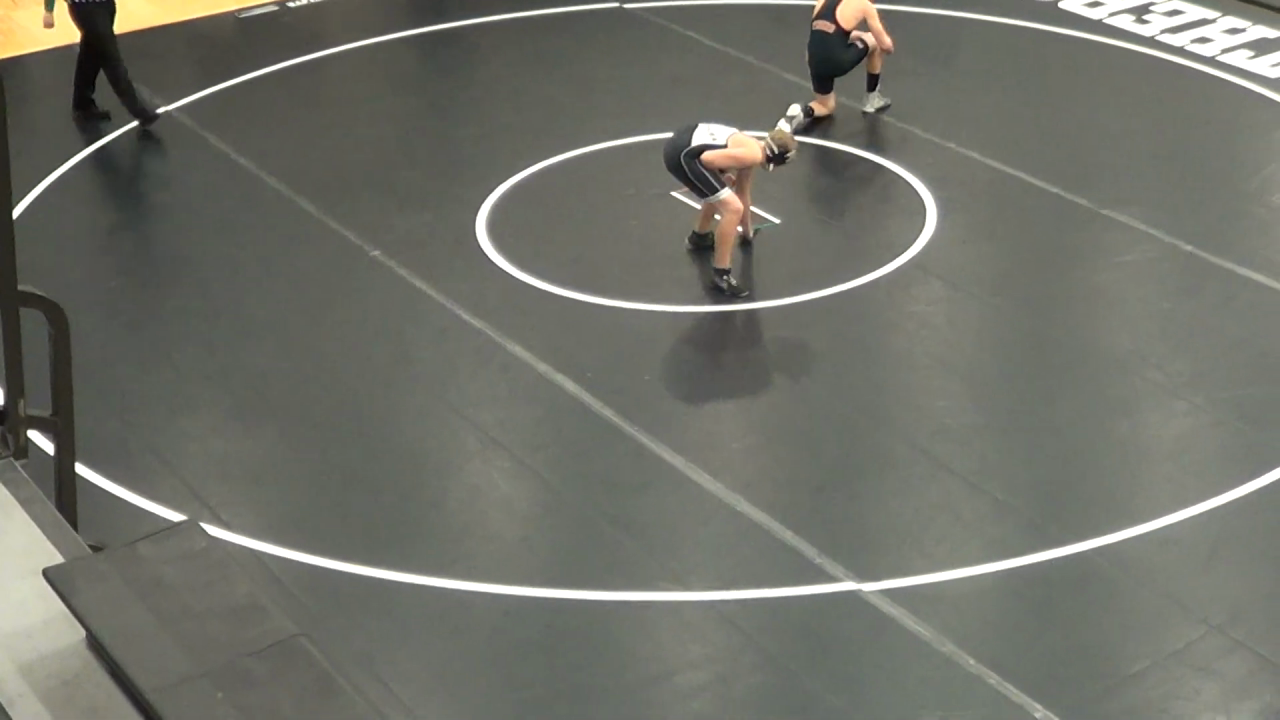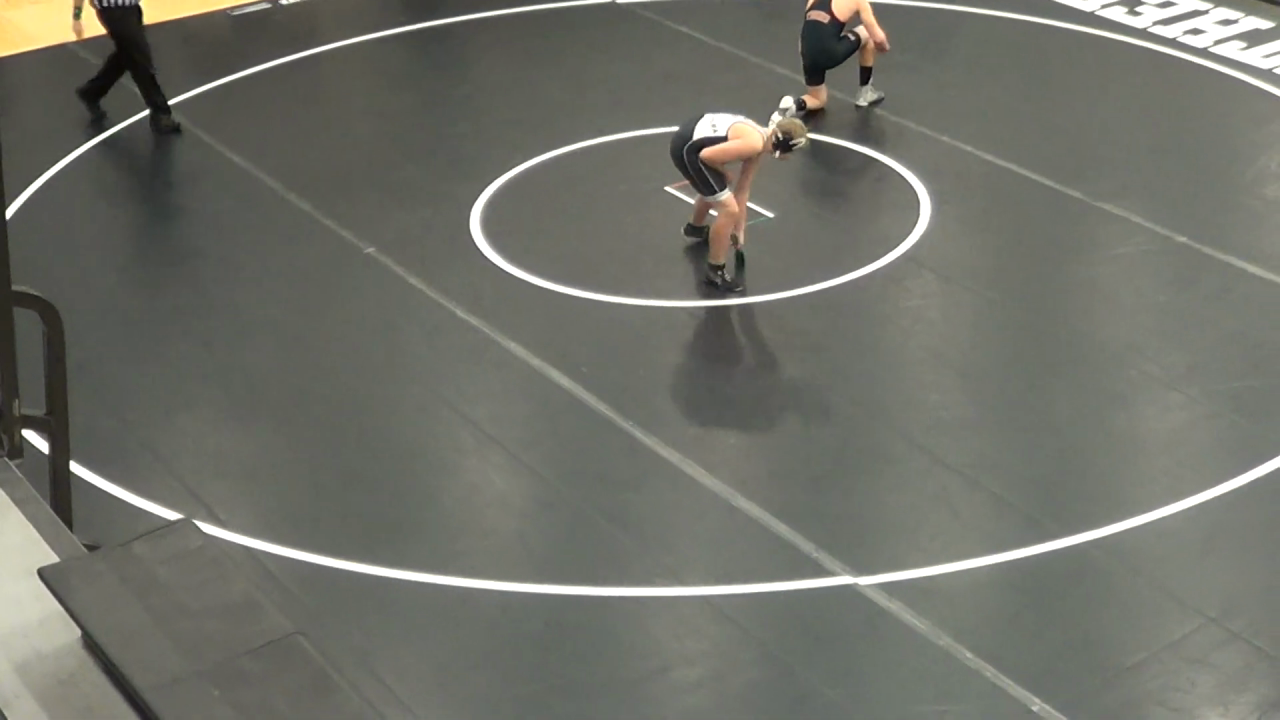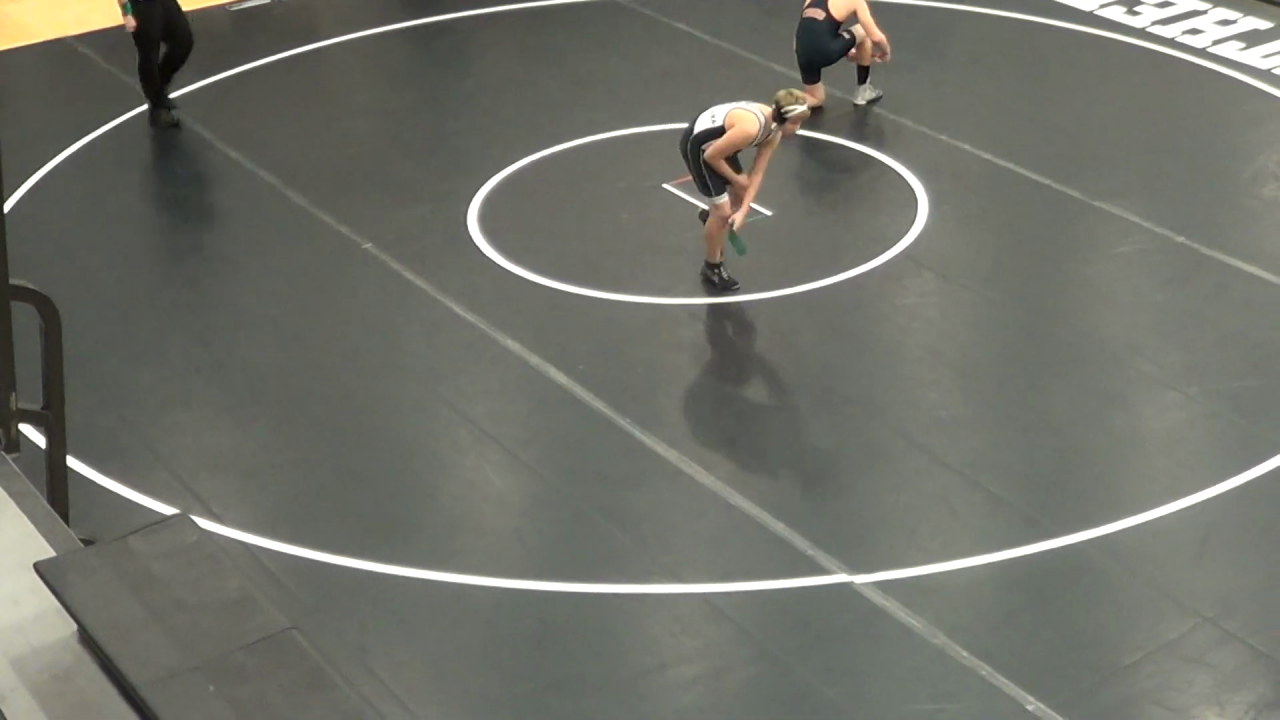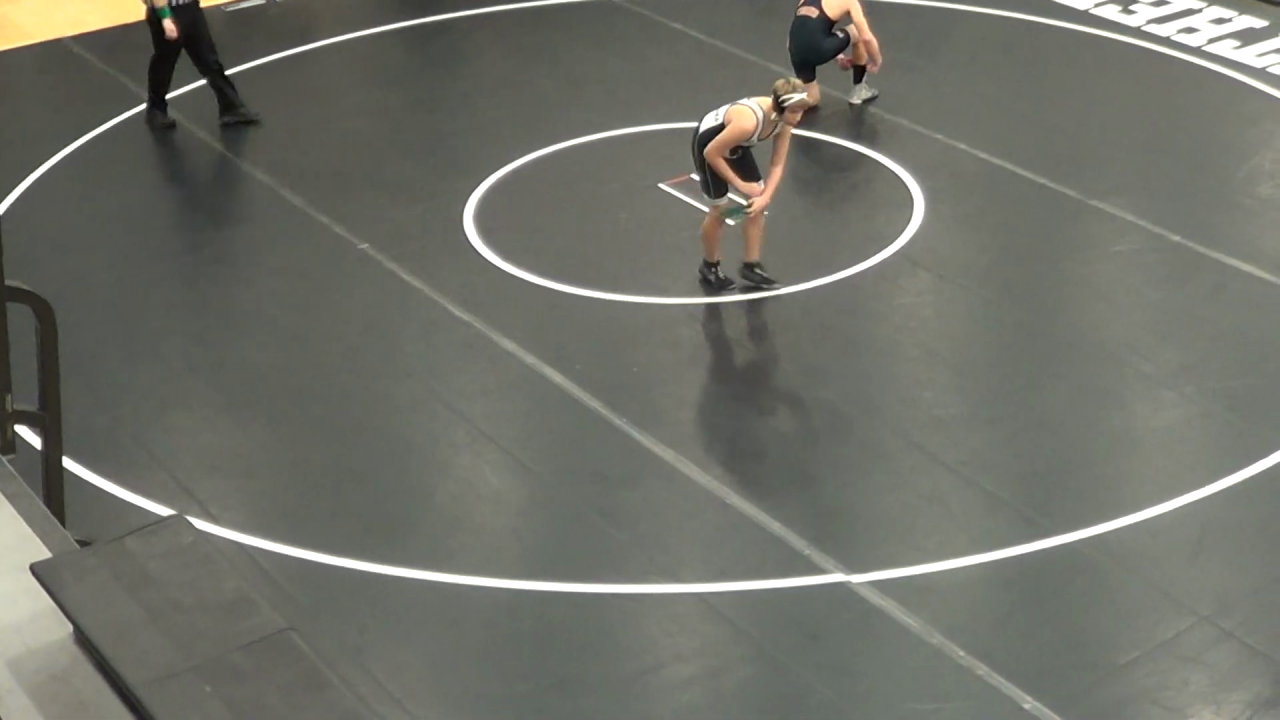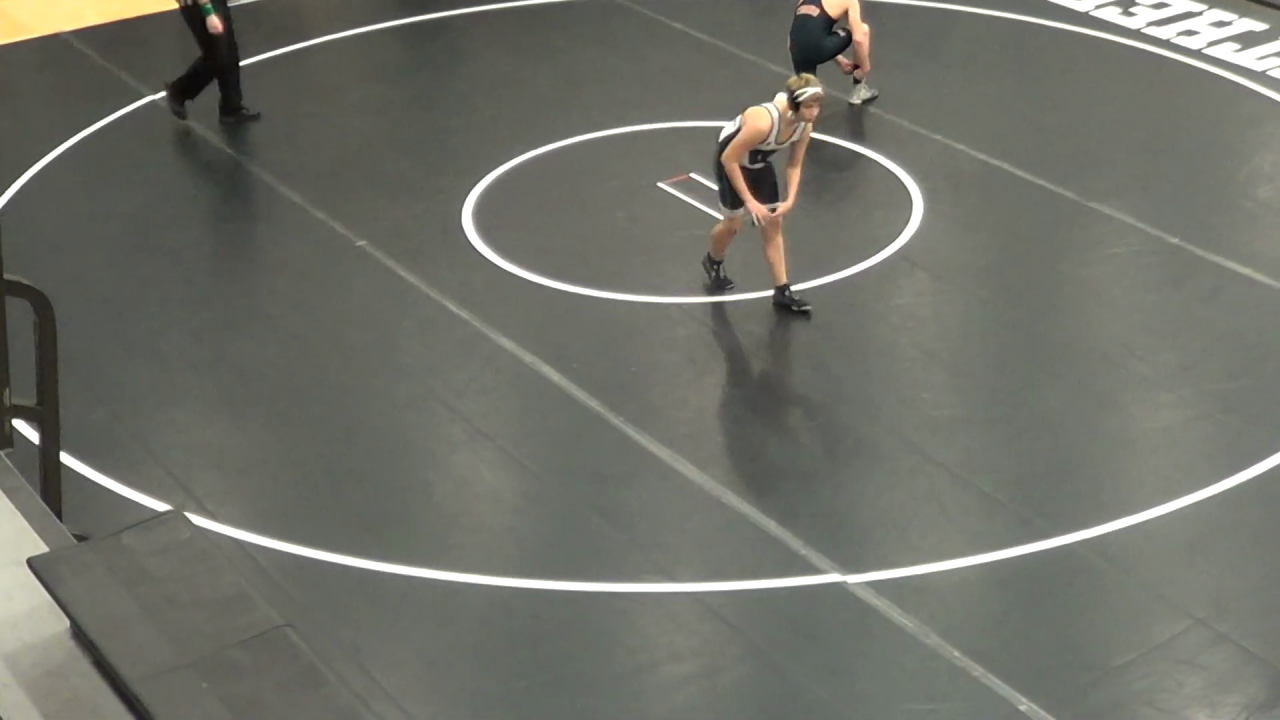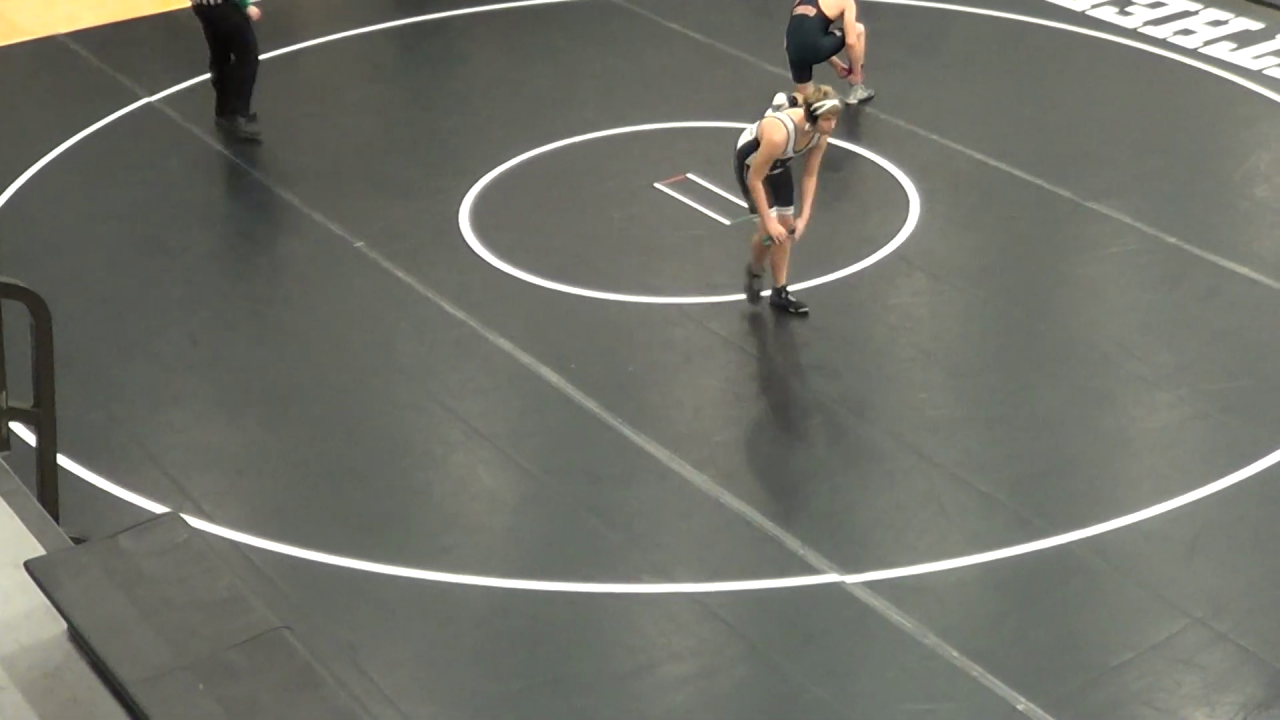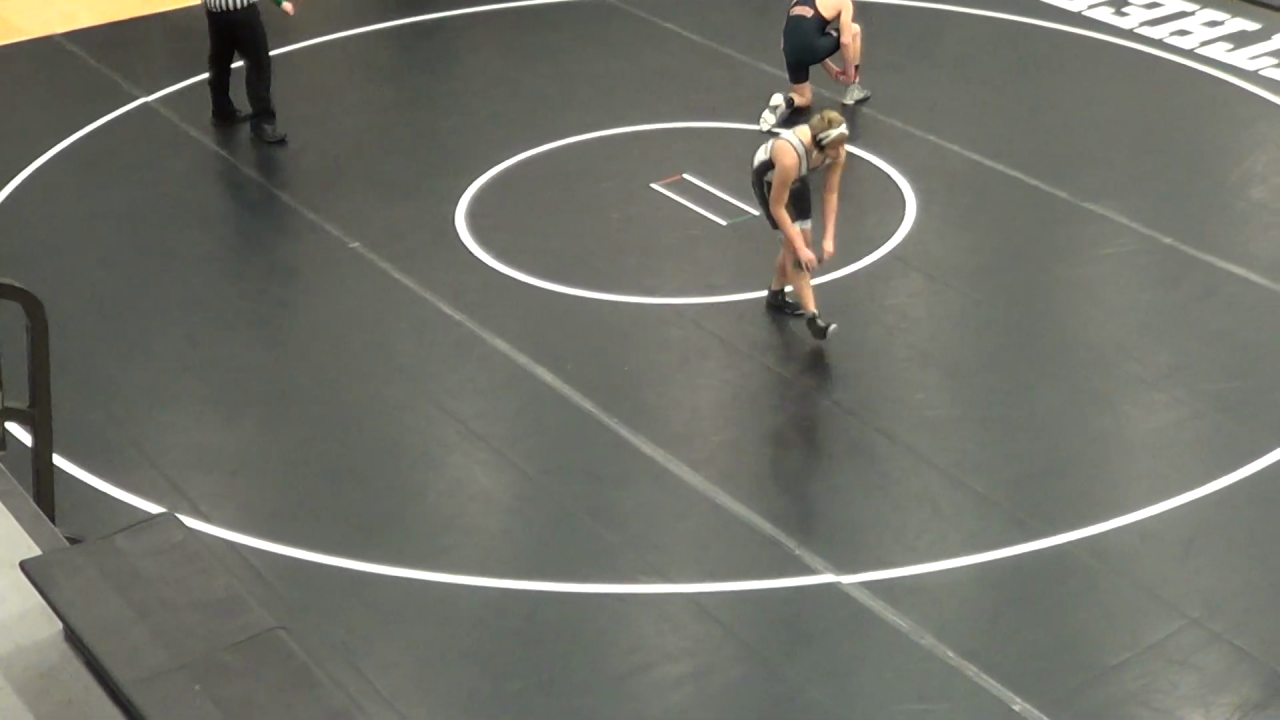
dt=0.2s
person 1, frame 1
left shoulder: (751, 150)
right shoulder: (753, 155)
left elbow: (743, 195)
right elbow: (707, 158)
left wrist: (746, 230)
right wrist: (721, 177)
right hip: (683, 155)
left knee: (719, 192)
right knee: (732, 208)
left ankle: (700, 236)
right ankle: (721, 275)
person 1, frame 2
left shoulder: (762, 143)
right shoulder: (755, 144)
left elbow: (743, 189)
right elbow: (706, 155)
left wrist: (740, 230)
right wrist: (726, 173)
right hip: (689, 149)
left knee: (716, 187)
right knee: (728, 210)
left ankle: (695, 226)
right ankle: (715, 270)
person 1, frame 3
left shoulder: (774, 128)
right shoulder: (750, 127)
left elbow: (756, 174)
right elbow: (711, 156)
left wrist: (742, 211)
right wrist: (736, 178)
left hip: (720, 143)
right hip: (698, 146)
left knee: (743, 194)
right knee: (722, 211)
left ankle: (709, 214)
right ankle: (712, 267)
person 1, frame 4
left shoulder: (784, 122)
right shoulder: (748, 122)
left elbow: (777, 165)
right elbow: (711, 154)
left wrist: (766, 196)
right wrist: (740, 185)
left hip: (737, 149)
right hip: (709, 148)
left knee: (757, 207)
right knee: (718, 212)
left ankle: (751, 266)
right ankle: (710, 268)
person 1, frame 5
left shoulder: (804, 126)
right shoulder: (763, 123)
left elbow: (794, 167)
right elbow: (728, 159)
left wrist: (790, 200)
right wrist: (749, 200)
left hip: (761, 162)
right hip: (733, 160)
left knee: (773, 225)
right knee: (733, 223)
left ankle: (782, 290)
right ankle: (713, 261)
person 1, frame 6
left shoulder: (821, 133)
right shoulder: (778, 135)
left elbow: (810, 175)
right elbow: (755, 180)
left wrist: (805, 216)
right wrist: (768, 221)
left hip: (779, 165)
right hip: (750, 164)
left knee: (787, 229)
right knee: (770, 231)
left ankle: (780, 291)
right ankle: (754, 271)
person 1, frame 7
left shoulder: (837, 148)
right shoulder: (790, 158)
left elbow: (831, 194)
right elbow: (777, 207)
left wrist: (829, 238)
right wrist: (798, 248)
left hip: (797, 179)
right hip: (769, 178)
left knee: (797, 242)
right knee: (797, 246)
left ankle: (776, 294)
right ankle: (813, 318)
